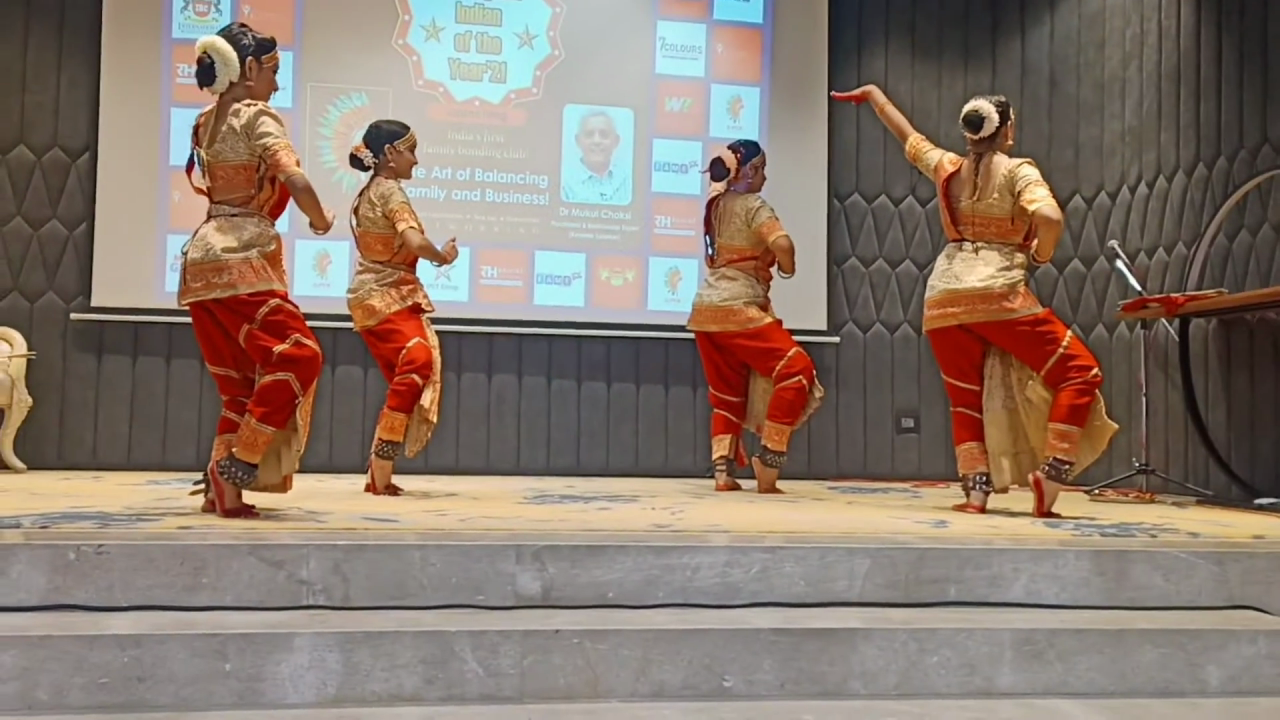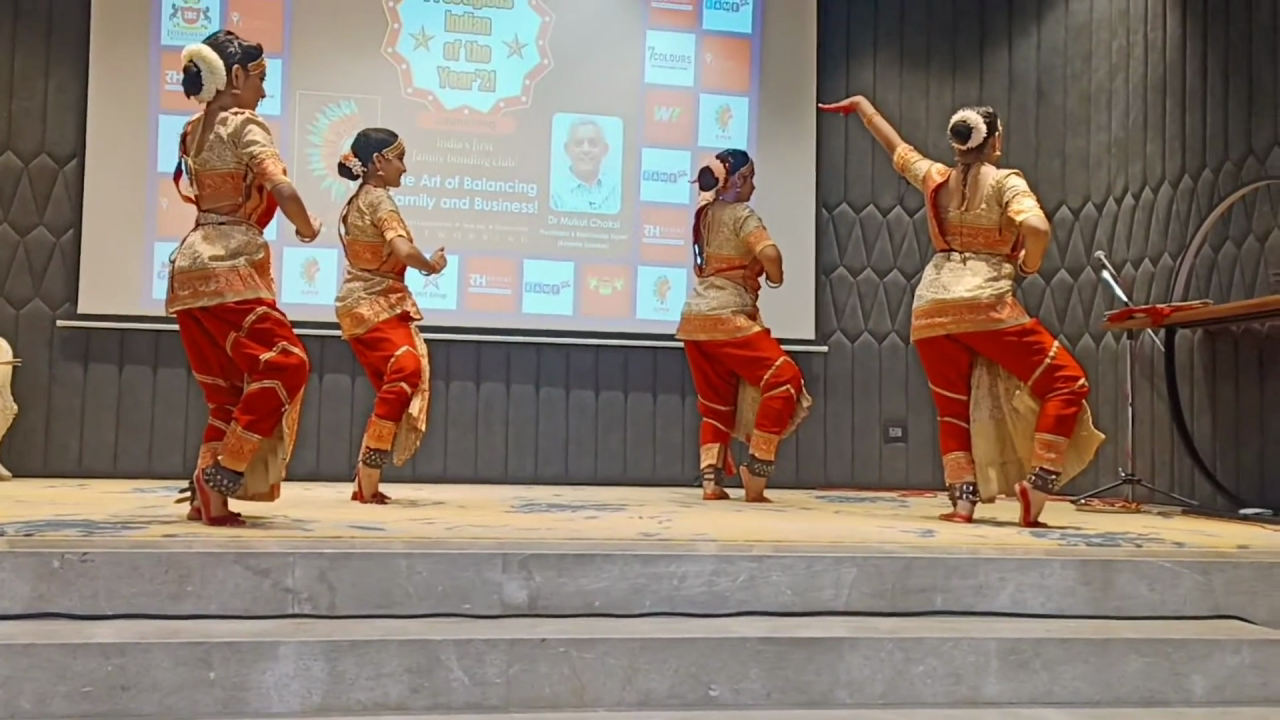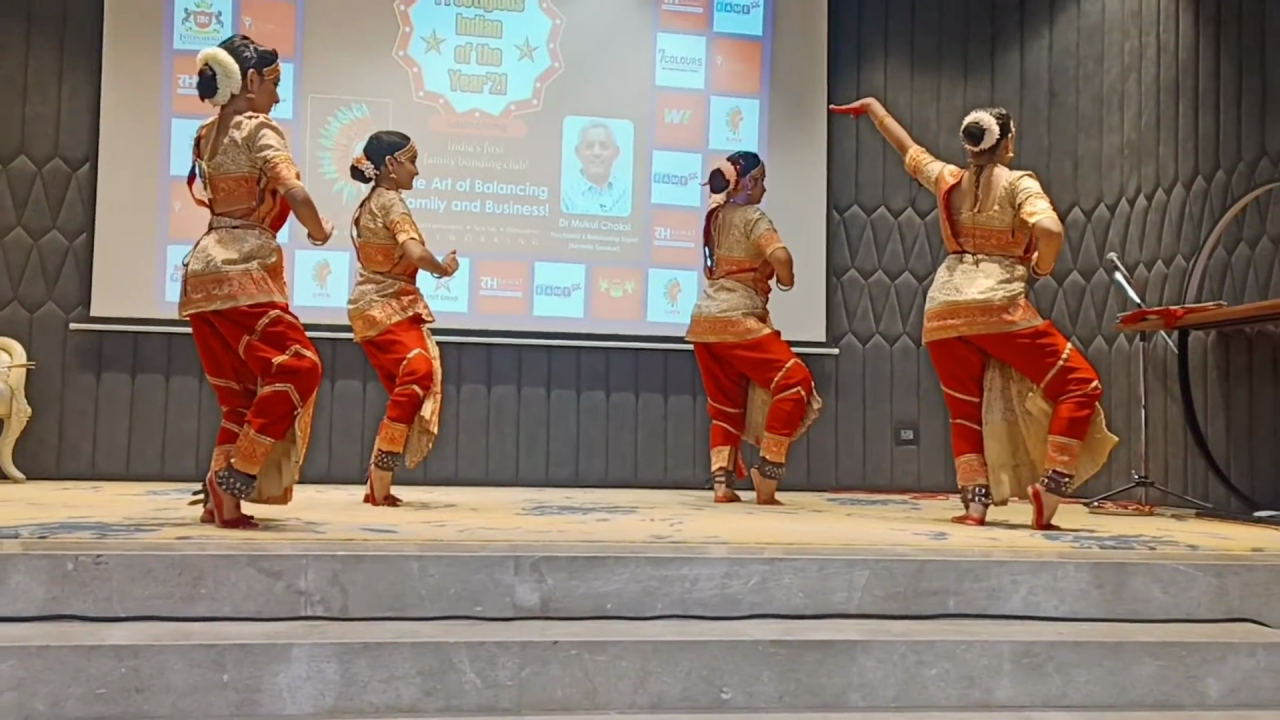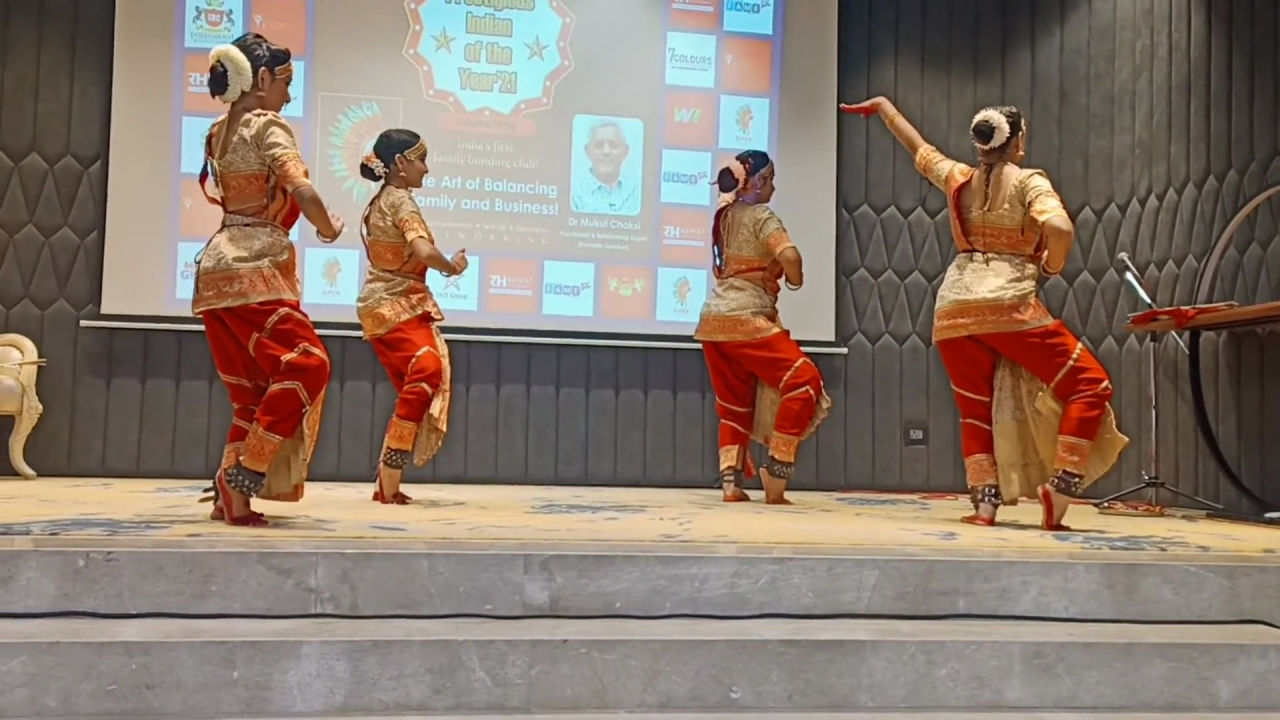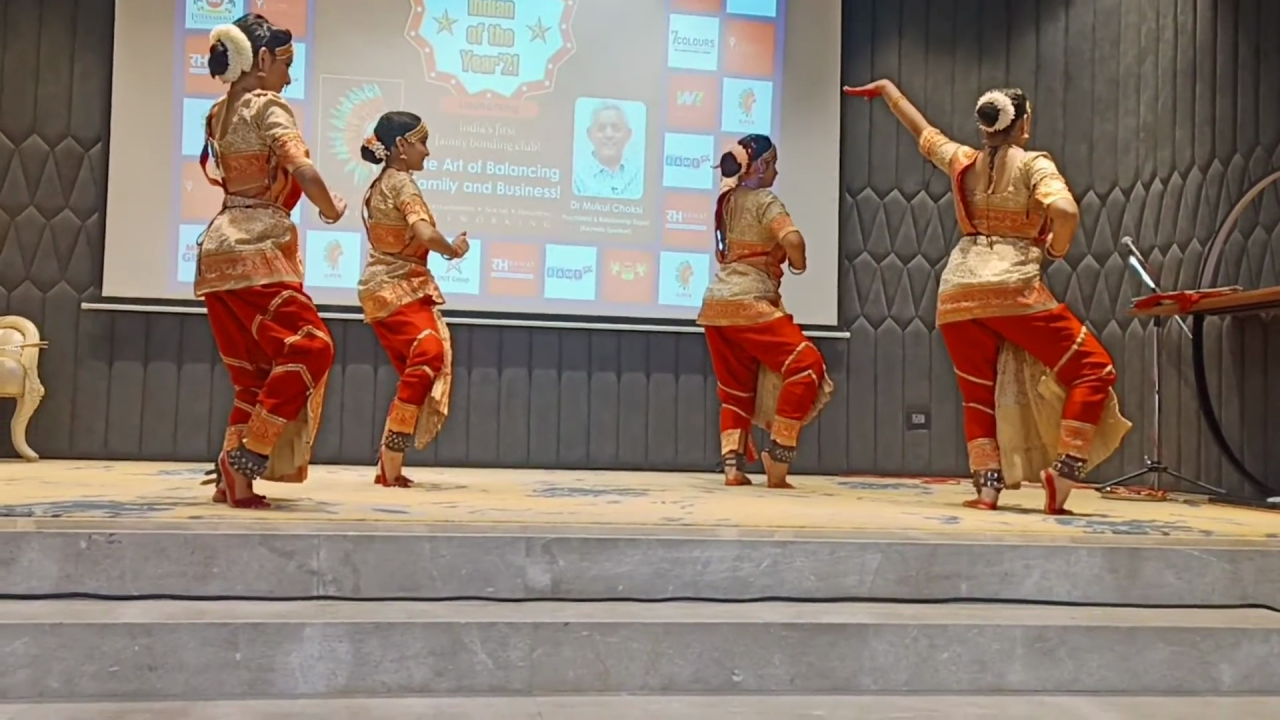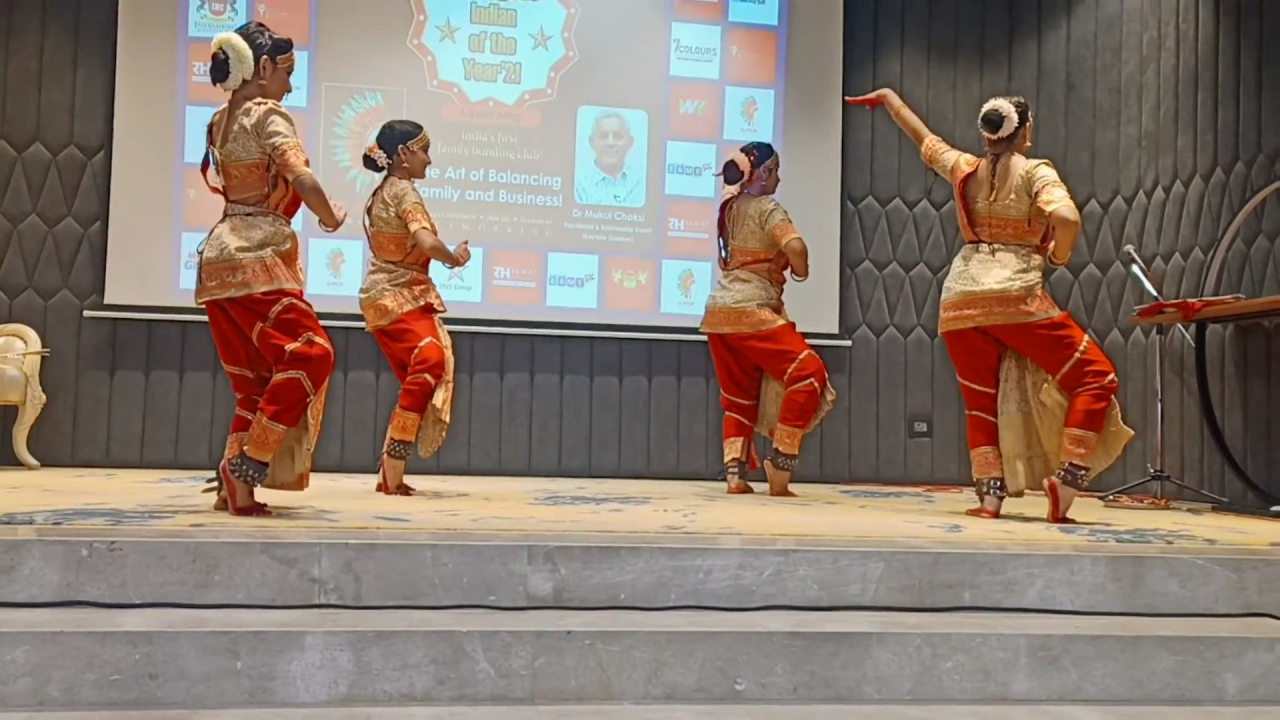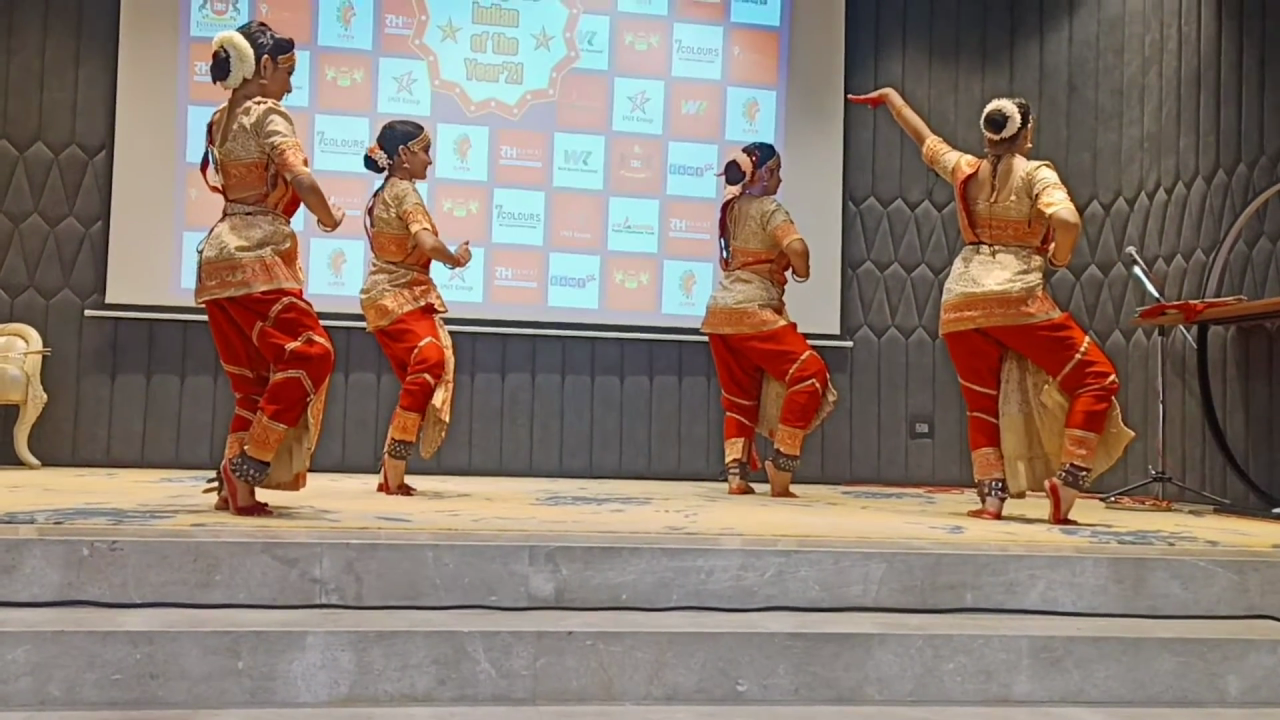
dt=0.4s
person 1, frame 1
left shoulder: (206, 122)
right shoulder: (258, 116)
right elbow: (295, 181)
right wrist: (320, 219)
left hip: (203, 258)
right hip: (241, 259)
left knee: (242, 380)
right knee: (298, 357)
left ankle: (222, 487)
right ankle: (234, 468)
person 1, frame 2
left shoulder: (194, 130)
right shoulder: (245, 124)
right elbow: (282, 189)
right wrist: (308, 228)
left hip: (192, 265)
right hip: (229, 267)
left knee: (229, 389)
right knee: (286, 365)
left ankle: (208, 494)
right ankle: (220, 477)
person 1, frame 3
left shoulder: (207, 134)
right shoulder: (259, 128)
right elbow: (295, 193)
right wrist: (319, 231)
left hip: (205, 270)
right hip: (242, 271)
left knee: (242, 391)
right knee: (298, 368)
left ankle: (220, 498)
right ankle: (231, 480)
person 1, frame 4
left shoulder: (220, 131)
right shoulder: (268, 126)
right elbow: (302, 191)
right wrist: (329, 229)
left hip: (218, 267)
right hip: (254, 269)
left knee: (254, 389)
right knee: (306, 366)
left ankle: (231, 493)
right ankle: (241, 479)
person 1, frame 5
left shoulder: (220, 112)
right shoulder: (268, 106)
right elbow: (303, 170)
right wrist: (331, 209)
left hip: (220, 249)
right hip: (256, 251)
left knee: (255, 371)
right knee: (310, 348)
left ankle: (233, 478)
right ankle: (243, 461)
person 1, frame 6
left shoulder: (221, 120)
right shoulder: (268, 114)
right elbow: (302, 179)
right wrist: (331, 218)
left hip: (221, 257)
right hip: (256, 258)
left knee: (256, 379)
right knee: (310, 355)
left ankle: (235, 484)
right ankle: (244, 468)
person 1, frame 7
left shoulder: (221, 119)
right shoulder: (268, 114)
right elbow: (301, 178)
right wrist: (329, 218)
left hip: (220, 256)
right hip: (256, 258)
left knee: (255, 378)
right knee: (310, 355)
left ankle: (236, 485)
right ankle: (245, 468)
person 2, frame 1
left shoulder: (946, 167)
right shoulder: (1017, 171)
left elbow: (906, 134)
right elbow: (1050, 218)
left wrist: (873, 93)
right wrist: (1041, 254)
left hip: (943, 298)
right hip: (998, 294)
left knee: (966, 399)
right knee: (1080, 373)
left ankle: (976, 492)
right ankle: (1051, 473)
person 2, frame 2
left shoulder: (934, 178)
right shoulder: (1005, 182)
left elbow: (894, 145)
right elbow: (1037, 228)
left wrist: (861, 103)
right wrist: (1028, 265)
left hip: (931, 307)
right hip: (986, 304)
left knee: (954, 408)
right knee: (1067, 383)
left ankle: (963, 501)
right ankle: (1037, 483)
person 2, frame 3
left shoulder: (947, 179)
right shoulder: (1018, 183)
left elbow: (906, 146)
right elbow: (1051, 230)
left wrist: (873, 105)
right wrist: (1041, 267)
left hip: (944, 309)
right hip: (998, 306)
left knee: (966, 410)
right knee: (1080, 386)
left ankle: (975, 504)
right ankle: (1050, 486)
person 2, frame 4
left shoulder: (956, 178)
right shoulder: (1028, 182)
left elbow: (916, 145)
right elbow: (1060, 228)
left wrist: (882, 105)
right wrist: (1052, 266)
left hip: (953, 309)
right hip: (1009, 305)
left knee: (975, 410)
right knee: (1090, 386)
left ankle: (984, 504)
right ankle: (1060, 486)
person 2, frame 5
left shoulder: (961, 161)
right shoulder: (1034, 164)
left elbow: (920, 128)
right elbow: (1065, 211)
left wrist: (886, 87)
right wrist: (1056, 248)
left hip: (957, 293)
right hip: (1013, 289)
left knee: (978, 394)
right knee: (1093, 370)
left ankle: (987, 488)
right ankle: (1063, 470)
person 2, frame 6
left shoulder: (962, 168)
right shoulder: (1035, 171)
left elbow: (921, 135)
right elbow: (1067, 217)
left wrist: (887, 96)
right wrist: (1058, 256)
left hip: (959, 300)
right hip: (1015, 297)
left knee: (981, 401)
right knee: (1096, 378)
left ankle: (990, 496)
right ankle: (1066, 478)
person 2, frame 7
left shoulder: (964, 169)
right shoulder: (1036, 173)
left elbow: (923, 135)
right elbow: (1067, 221)
left wrist: (889, 95)
right wrist: (1058, 258)
left hip: (960, 301)
right hip: (1016, 298)
left knee: (982, 403)
right knee: (1097, 379)
left ankle: (991, 497)
right ankle: (1067, 479)
person 3, frame 1
left shoulder: (367, 193)
right shoulder: (390, 191)
right elbow: (416, 242)
right wrist: (442, 257)
left hip: (373, 297)
right hip: (387, 298)
left knee: (406, 376)
right knee: (417, 364)
left ankle: (380, 472)
right ankle: (381, 470)
person 3, frame 2
left shoulder: (356, 201)
right shoulder: (379, 199)
right elbow: (405, 251)
right wrist: (431, 266)
left hip: (362, 305)
right hip: (376, 306)
left knee: (395, 383)
right knee: (406, 371)
left ankle: (367, 478)
right ankle: (368, 477)
person 3, frame 3
left shoulder: (368, 204)
right shoulder: (392, 202)
right elbow: (417, 253)
right wrist: (443, 269)
left hip: (374, 307)
right hip: (388, 309)
left knee: (407, 385)
right knee: (418, 374)
left ankle: (379, 482)
right ankle: (380, 480)
person 3, frame 4
left shoulder: (378, 202)
right shoulder: (401, 201)
right elbow: (424, 251)
right wrist: (451, 267)
left hip: (382, 305)
right hip: (397, 306)
left knee: (416, 382)
right knee: (426, 371)
left ankle: (388, 479)
right ankle: (389, 478)
person 3, frame 5
left shoulder: (379, 185)
right shoulder: (402, 183)
right elbow: (427, 234)
right wrist: (453, 250)
left hip: (384, 289)
right hip: (399, 290)
left knee: (417, 368)
right knee: (428, 354)
left ankle: (390, 463)
right ankle: (391, 461)
person 3, frame 6
left shoulder: (380, 193)
right shoulder: (404, 191)
right elbow: (428, 243)
left wrist: (448, 256)
right wrist: (454, 259)
left hip: (386, 297)
right hip: (400, 298)
left knee: (419, 374)
right knee: (430, 362)
left ankle: (392, 471)
right ankle: (393, 470)
person 3, frame 7
left shoulder: (382, 194)
right shoulder: (405, 192)
right elbow: (429, 243)
left wrist: (448, 256)
right wrist: (455, 259)
left hip: (387, 297)
right hip: (401, 298)
left knee: (420, 375)
right knee: (429, 362)
left ankle: (392, 471)
right ankle: (393, 470)
person 4, frame 1
left shoulder: (717, 204)
right shoulder: (753, 205)
right elbow: (783, 244)
right wrist: (787, 267)
left hip: (706, 309)
right hip: (739, 308)
left knee: (727, 392)
right knee: (797, 371)
left ankle: (723, 472)
right ankle: (768, 465)
person 4, frame 2
left shoulder: (706, 214)
right shoulder: (741, 214)
right elbow: (769, 253)
right wrist: (775, 276)
left hip: (694, 317)
right hip: (728, 317)
left knee: (716, 402)
right knee: (785, 380)
left ankle: (710, 481)
right ankle: (755, 475)
person 4, frame 3
left shoulder: (716, 216)
right shoulder: (752, 217)
right elbow: (780, 256)
right wrist: (786, 279)
left hip: (705, 321)
right hip: (738, 320)
left knee: (726, 404)
right knee: (795, 383)
left ankle: (722, 484)
right ankle: (766, 478)
person 4, frame 4
left shoulder: (725, 215)
right shoulder: (761, 215)
right elbow: (789, 255)
right wrist: (796, 278)
left hip: (714, 318)
right hip: (747, 318)
left knee: (734, 403)
right knee: (804, 382)
left ankle: (731, 483)
right ankle: (776, 477)
person 4, frame 5
left shoulder: (728, 200)
right shoulder: (764, 200)
right elbow: (792, 239)
right wrist: (798, 263)
left hip: (717, 303)
right hip: (750, 303)
left knee: (736, 387)
right knee: (807, 366)
left ankle: (733, 467)
right ankle: (777, 462)
person 4, frame 6
left shoulder: (730, 207)
right shoulder: (767, 207)
right elbow: (795, 246)
right wrist: (800, 270)
left hip: (719, 310)
right hip: (752, 310)
left knee: (739, 395)
right knee: (809, 374)
left ankle: (735, 475)
right ankle: (779, 472)
person 4, frame 7
left shoulder: (732, 207)
right shoulder: (768, 208)
right elbow: (796, 247)
right wrist: (802, 270)
left hip: (720, 311)
right hip: (753, 311)
left knee: (739, 396)
right knee: (810, 375)
left ankle: (736, 475)
right ankle: (780, 471)
